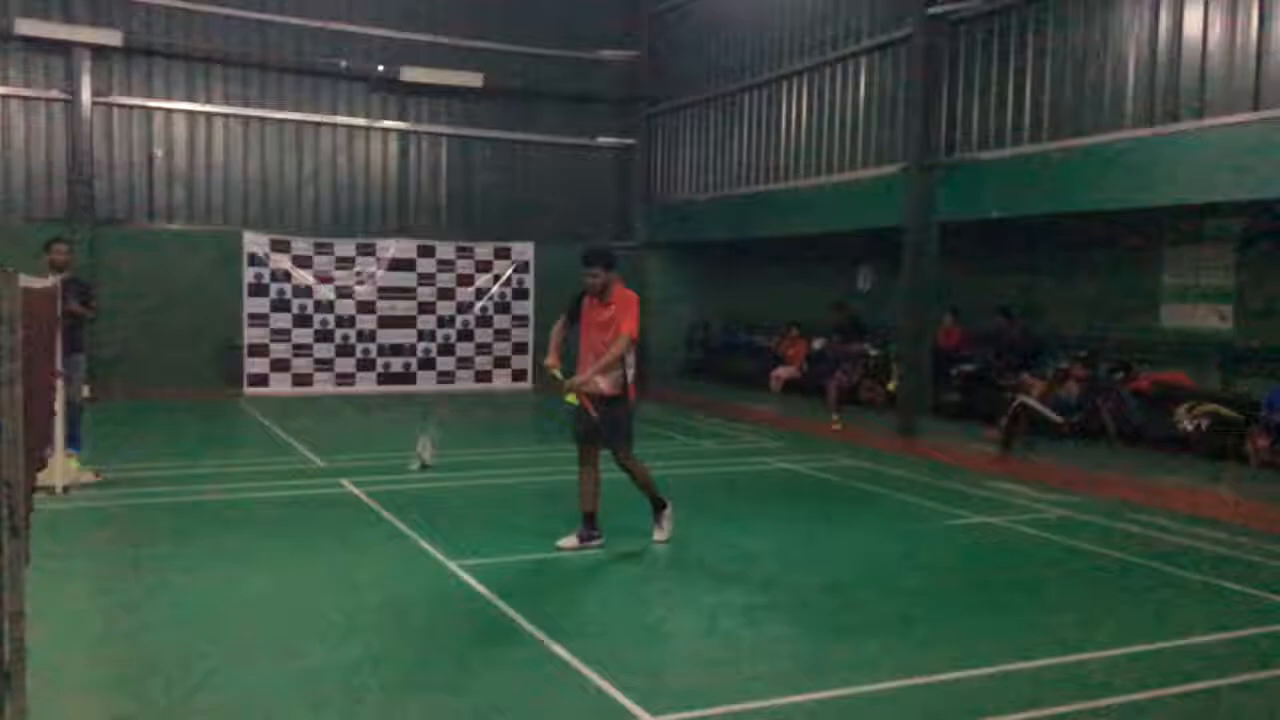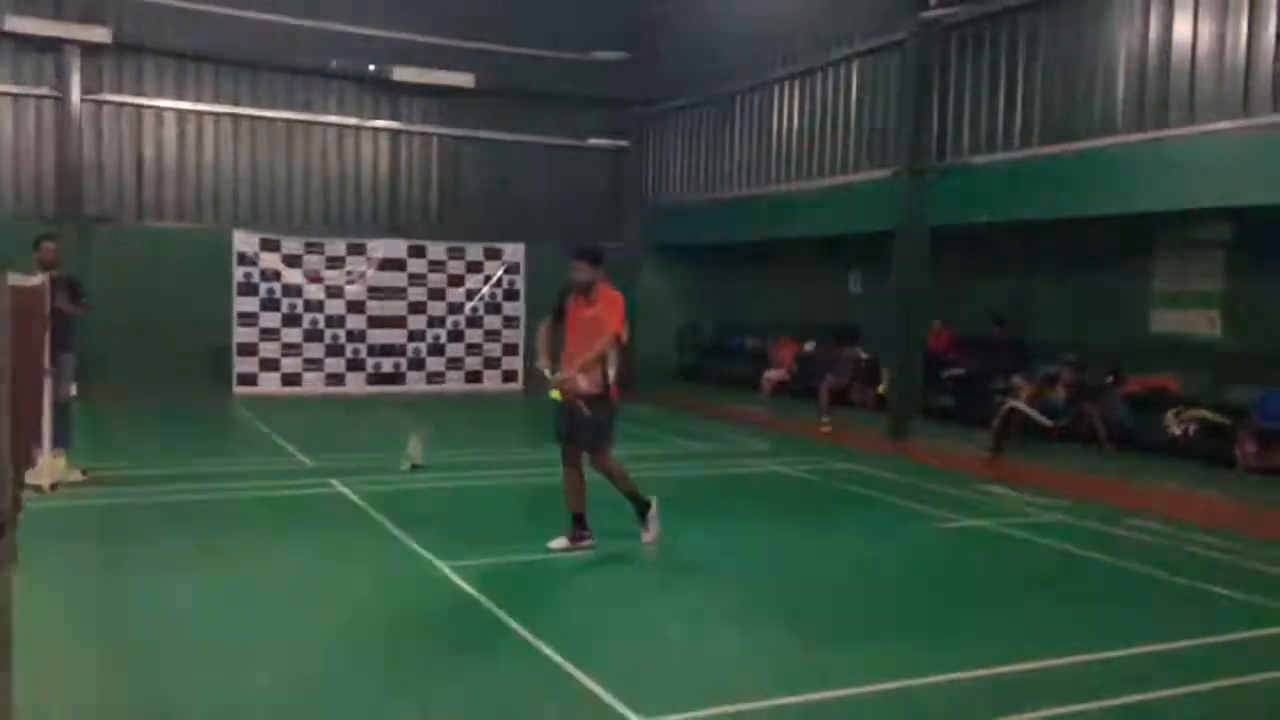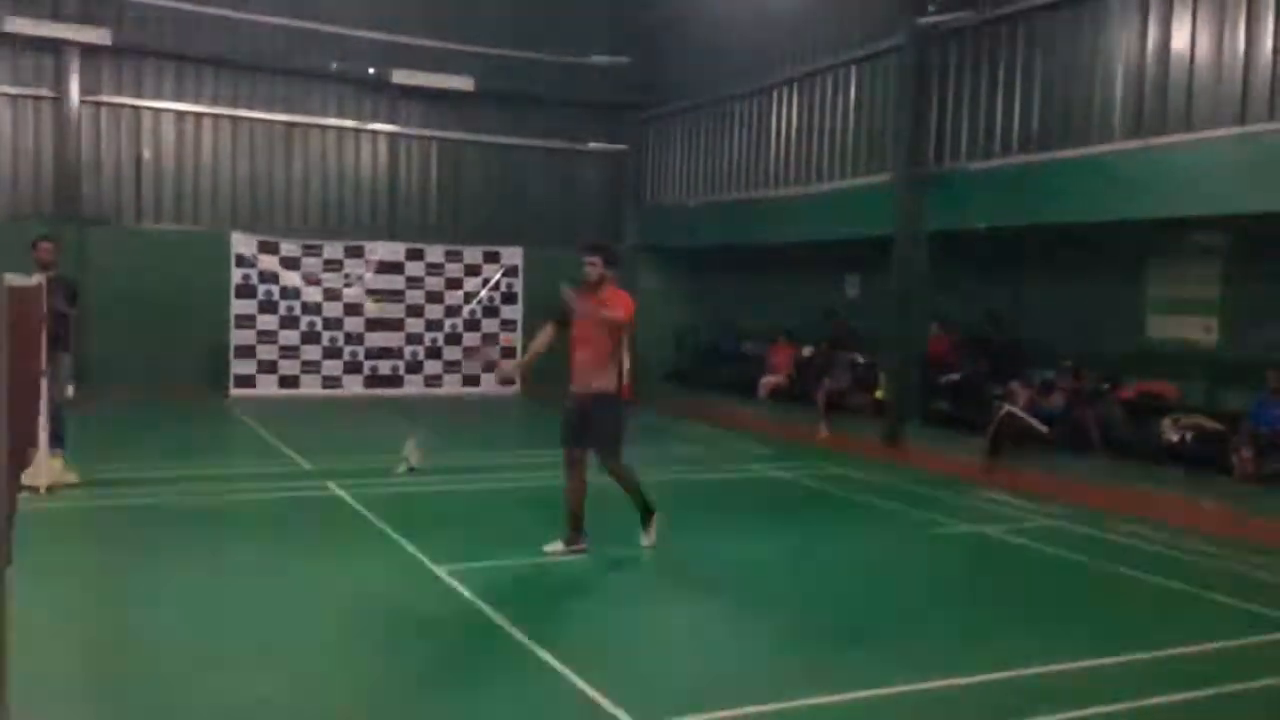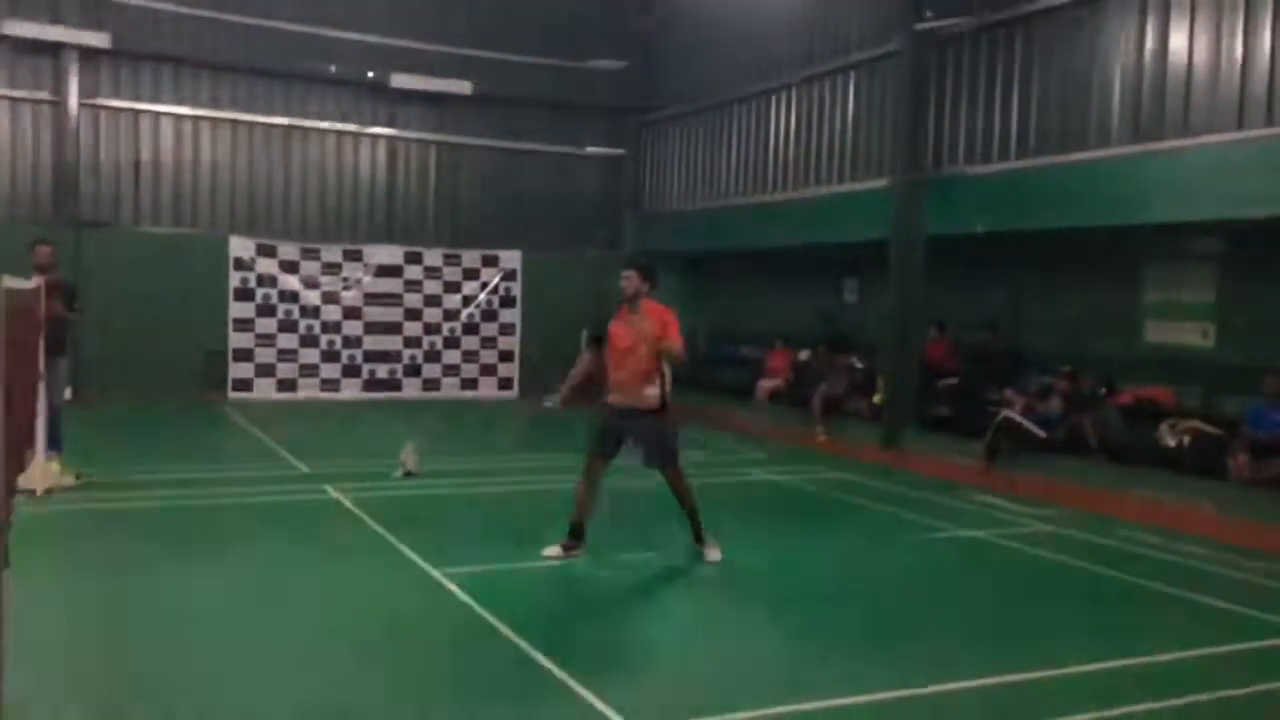
dt=0.3s
person 1, frame 1
left shoulder: (628, 301)
right shoulder: (584, 299)
left elbow: (622, 345)
right elbow: (562, 324)
left wrist: (589, 374)
right wrist: (553, 353)
left hip: (614, 392)
right hip: (585, 391)
left knee: (623, 457)
right knee: (586, 457)
left ankle: (661, 507)
right ankle: (590, 530)
person 1, frame 2
left shoulder: (612, 300)
right shoulder: (570, 297)
left elbow: (606, 343)
right elbow: (548, 324)
left wrist: (571, 371)
right wrist: (543, 356)
left hip: (596, 392)
right hip: (569, 390)
left knee: (599, 459)
right knee: (570, 457)
left ankle: (644, 506)
right ankle: (580, 530)
person 1, frame 3
left shoulder: (621, 300)
right shoulder: (575, 301)
left elbow: (617, 322)
right elbow: (549, 333)
left wrist: (586, 305)
right wrist: (520, 364)
left hip: (608, 393)
right hip: (579, 392)
left knee: (610, 462)
right knee: (573, 460)
left ankle: (647, 512)
right ankle: (575, 534)
person 1, frame 4
left shoulder: (663, 316)
right shoulder: (613, 318)
left elbow: (678, 355)
left wrist: (652, 339)
left hip: (651, 408)
right hip: (616, 405)
left knee: (673, 474)
right knee: (592, 469)
left ankle: (701, 537)
right ankle: (574, 539)
person 2, frame 1
left shoulder: (80, 286)
left elbow: (91, 314)
left wrist: (76, 309)
left hip: (74, 350)
left knee: (73, 400)
left ankle: (72, 448)
person 2, frame 2
left shoulder: (69, 283)
left elbow: (80, 312)
left wrist: (65, 306)
left hip: (62, 347)
left knee: (61, 398)
left ankle: (60, 448)
person 2, frame 3
left shoulder: (66, 284)
left elbow: (76, 313)
left wrist: (62, 308)
left hip: (59, 348)
left knee: (57, 400)
left ankle: (56, 449)
person 2, frame 4
left shoulder: (64, 287)
left elbow: (74, 317)
left wrist: (61, 312)
left hip: (56, 352)
left knee: (55, 403)
left ankle: (54, 451)
